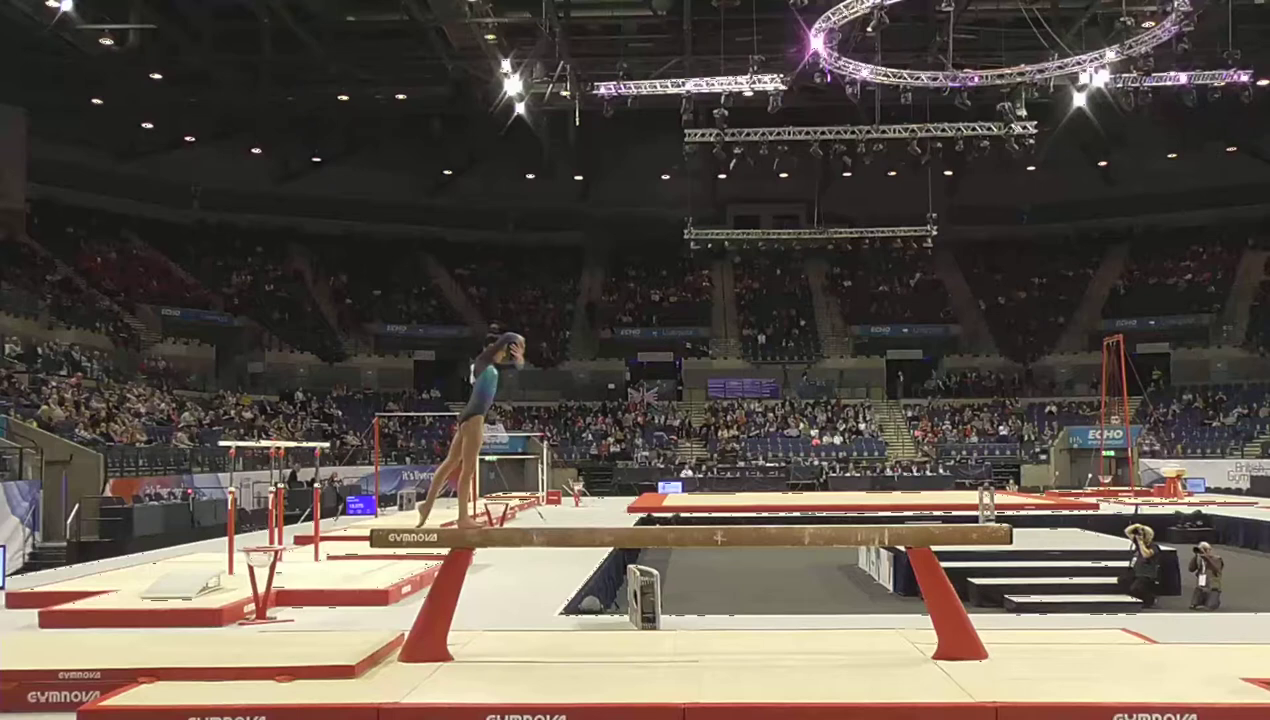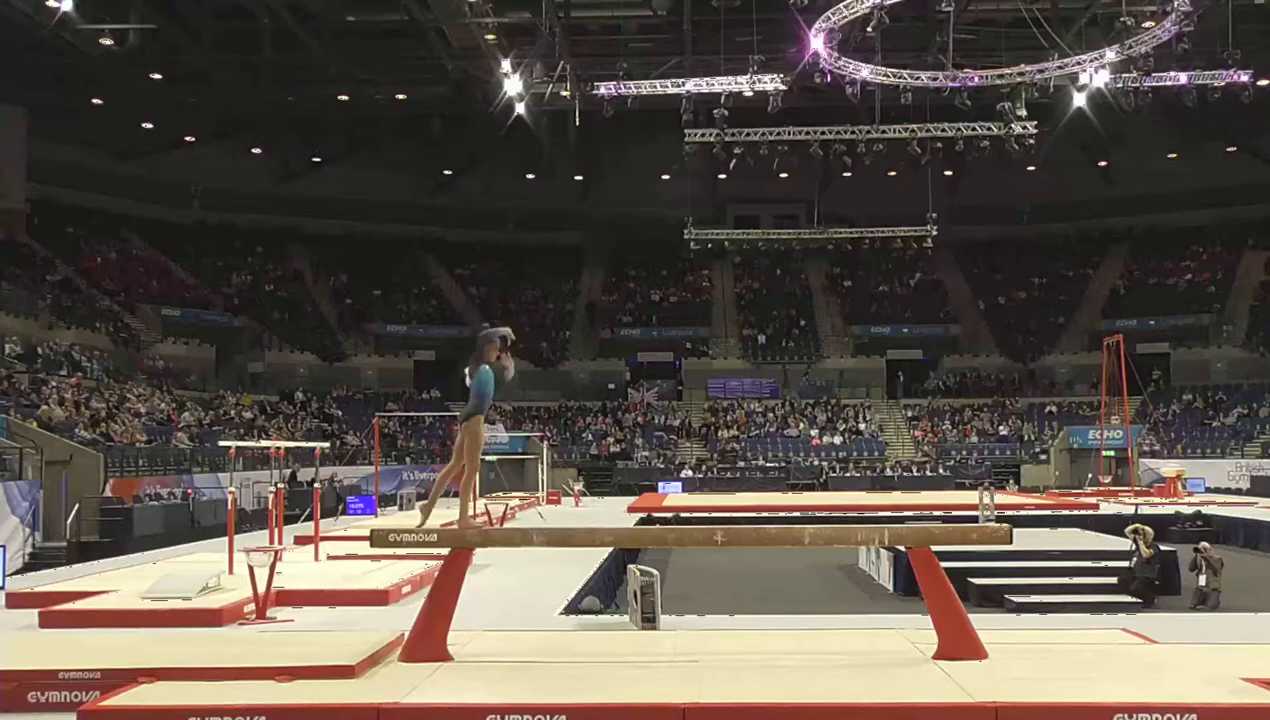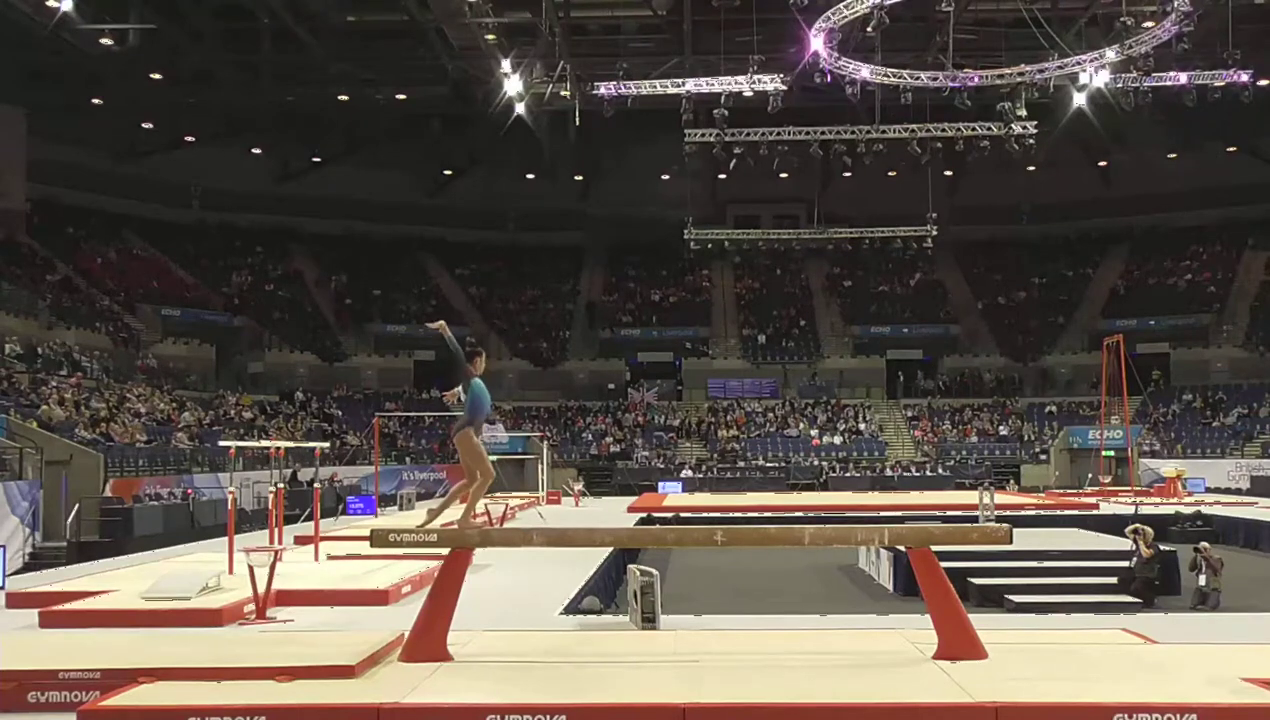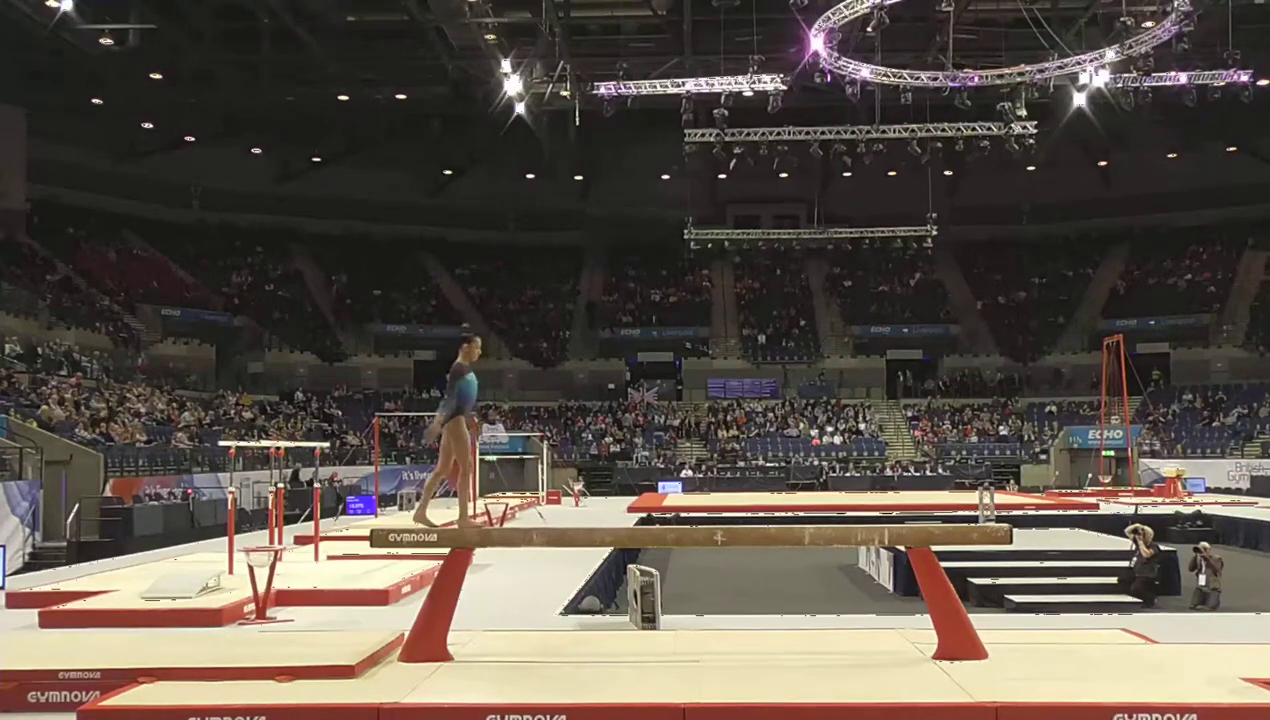
dt=0.5s
person 1, frame 1
left shoulder: (491, 366)
right shoulder: (482, 361)
left elbow: (516, 365)
right elbow: (506, 338)
left wrist: (518, 358)
right wrist: (518, 339)
left hip: (470, 418)
right hip: (473, 418)
left knee: (451, 462)
right knee: (468, 468)
left ankle: (427, 504)
right ankle: (463, 518)
person 1, frame 2
left shoulder: (487, 367)
right shoulder: (477, 363)
left elbow: (506, 375)
right elbow: (485, 336)
left wrist: (508, 366)
right wrist: (504, 331)
left hip: (472, 417)
right hip: (471, 418)
left knee: (455, 465)
right knee: (472, 469)
left ankle: (428, 506)
right ankle: (463, 519)
person 1, frame 3
left shoulder: (473, 380)
right shoulder: (469, 376)
right elbow: (458, 352)
left wrist: (458, 391)
right wrist: (445, 329)
left hip: (470, 434)
right hip: (465, 433)
left knee: (471, 480)
right knee: (487, 475)
left ankle: (437, 510)
right ankle: (465, 518)
person 1, frame 4
left shoulder: (467, 369)
right shoulder: (459, 368)
right elbow: (449, 396)
left wrist: (464, 420)
right wrist: (438, 420)
left hip: (458, 421)
right hip: (454, 421)
left knee: (442, 469)
right knee: (467, 467)
left ankle: (420, 512)
right ankle: (463, 517)
